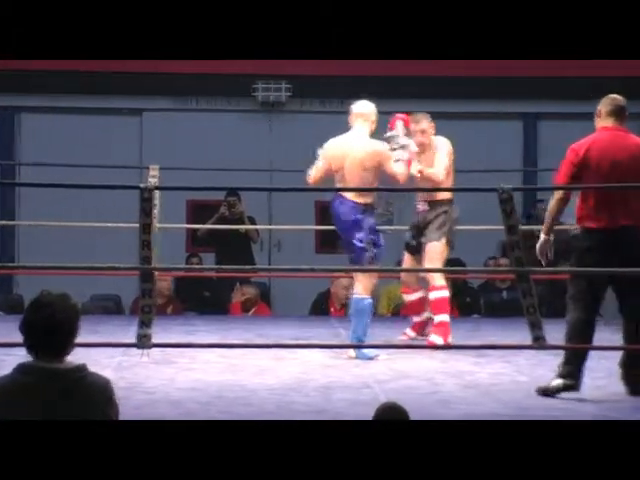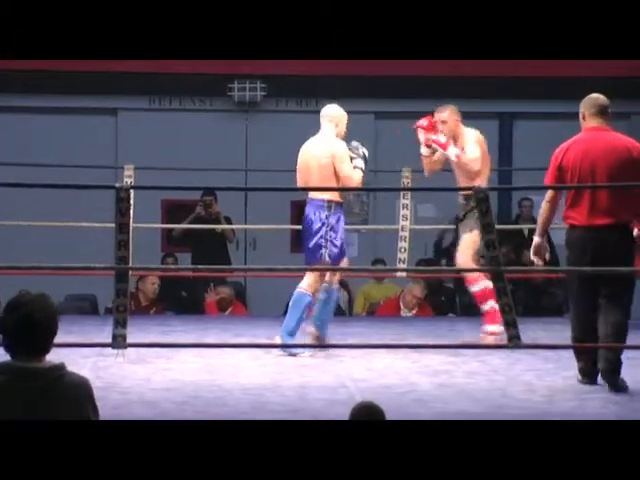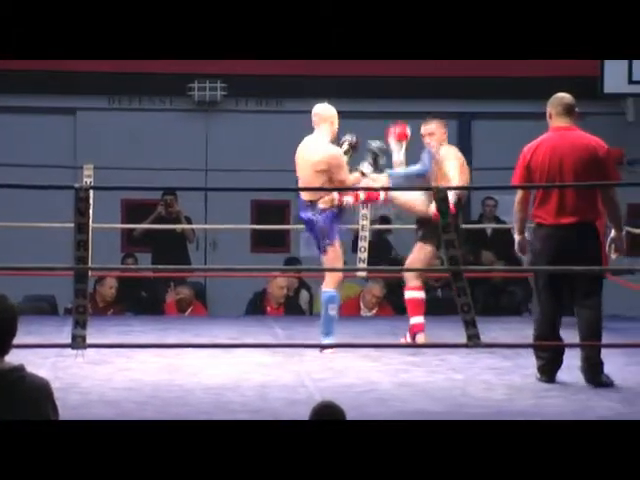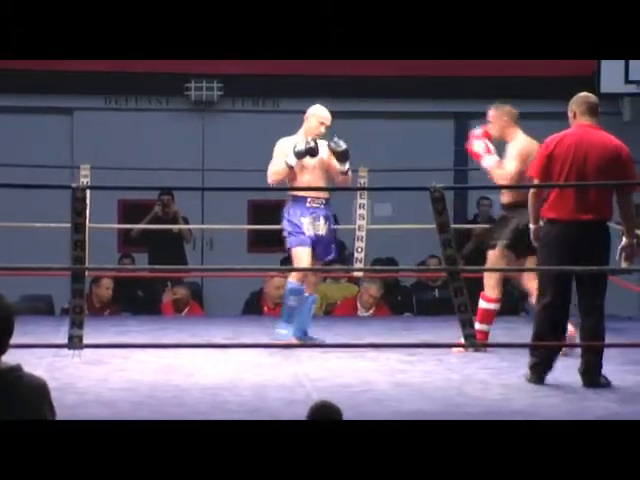
dt=0.7s
person 1, frame 1
left shoulder: (581, 148)
left elbow: (561, 197)
left wrist: (545, 234)
left hip: (592, 237)
left knee: (581, 308)
left ankle: (568, 374)
person 1, frame 2
left shoulder: (566, 150)
left elbow: (550, 199)
left wrist: (539, 237)
left hip: (580, 235)
left knee: (582, 305)
right knee: (615, 304)
left ankle: (587, 369)
right ankle: (610, 368)
person 1, frame 3
left shoulder: (533, 149)
right shoulder: (596, 147)
left elbow: (521, 198)
right elbow: (608, 195)
left wrist: (520, 233)
right wrist: (618, 231)
left hip: (546, 234)
right hip: (584, 233)
left knee: (548, 305)
right knee: (588, 303)
left ankle: (546, 368)
right ankle: (592, 369)
person 1, frame 4
left shoulder: (554, 143)
right shoulder: (617, 149)
left elbow: (535, 190)
right elbow: (625, 199)
left wrist: (534, 223)
right wrist: (629, 238)
left hip: (556, 230)
right hip: (594, 232)
left knee: (550, 301)
right knee: (592, 304)
left ankle: (538, 367)
right ankle: (591, 372)
person 2, frame 1
left shoulder: (332, 145)
right shoulder: (377, 148)
left elbow: (313, 180)
right elbow: (400, 177)
left wrist: (318, 162)
left hip: (340, 206)
right hip: (360, 214)
right knee: (365, 280)
right ankle: (357, 345)
person 2, frame 2
left shoulder: (307, 147)
right shoulder: (337, 146)
right elbow: (352, 184)
right wrist: (359, 161)
left hip: (313, 209)
right hip: (327, 213)
left knee: (339, 267)
right knee: (314, 277)
left ankle: (318, 327)
right ankle: (286, 335)
person 2, frame 3
left shoulder: (309, 143)
right shoulder: (327, 152)
right elbow: (349, 183)
left wrist: (344, 150)
right wrist: (367, 166)
left hip: (320, 204)
right hip: (320, 212)
right knee: (333, 276)
right ankle: (327, 337)
person 2, frame 4
left shoulder: (327, 148)
right shoulder: (286, 144)
left elbow: (344, 182)
right elbow: (272, 179)
left wrist: (344, 161)
right wrist: (296, 156)
left hip: (322, 211)
right hip: (298, 210)
right knee: (302, 268)
left ankle: (300, 332)
right ankle: (286, 324)
person 3, frame 1
left shoulder: (442, 145)
right shoulder: (413, 148)
left elbow: (438, 178)
left wrist: (415, 166)
left hip: (441, 211)
right hip: (421, 212)
left knee: (431, 269)
left ankle: (442, 330)
person 3, frame 2
left shoulder: (471, 136)
right shoulder: (449, 142)
left elbow: (474, 167)
right elbow: (429, 170)
left wrist: (446, 147)
right wrist: (425, 143)
left hip: (477, 204)
right hip: (467, 204)
left knee: (464, 261)
right knee: (470, 264)
left ankle: (493, 318)
right ankle: (494, 317)
person 3, frame 3
left shoulder: (448, 154)
right shoulder: (431, 157)
left elbow: (457, 183)
right elbow: (403, 175)
left wrist: (447, 202)
right wrist: (397, 147)
right hip: (436, 214)
right knee: (411, 271)
right ankle: (416, 332)
person 3, frame 4
left shoulder: (518, 146)
right shoulder: (529, 145)
left elbow: (505, 179)
right elbow: (504, 174)
left wrist: (484, 157)
right wrist: (488, 152)
left hip: (514, 216)
right hip: (524, 215)
left knee: (491, 279)
right knee: (531, 281)
left ankle: (478, 337)
